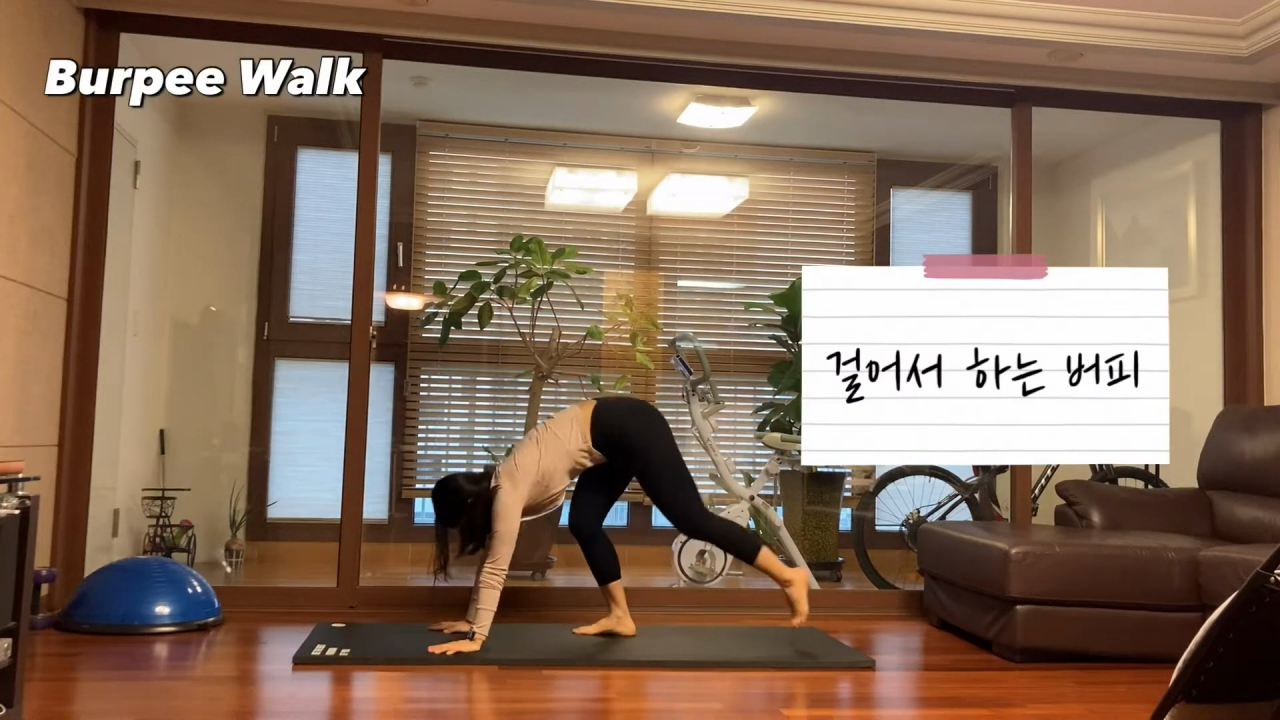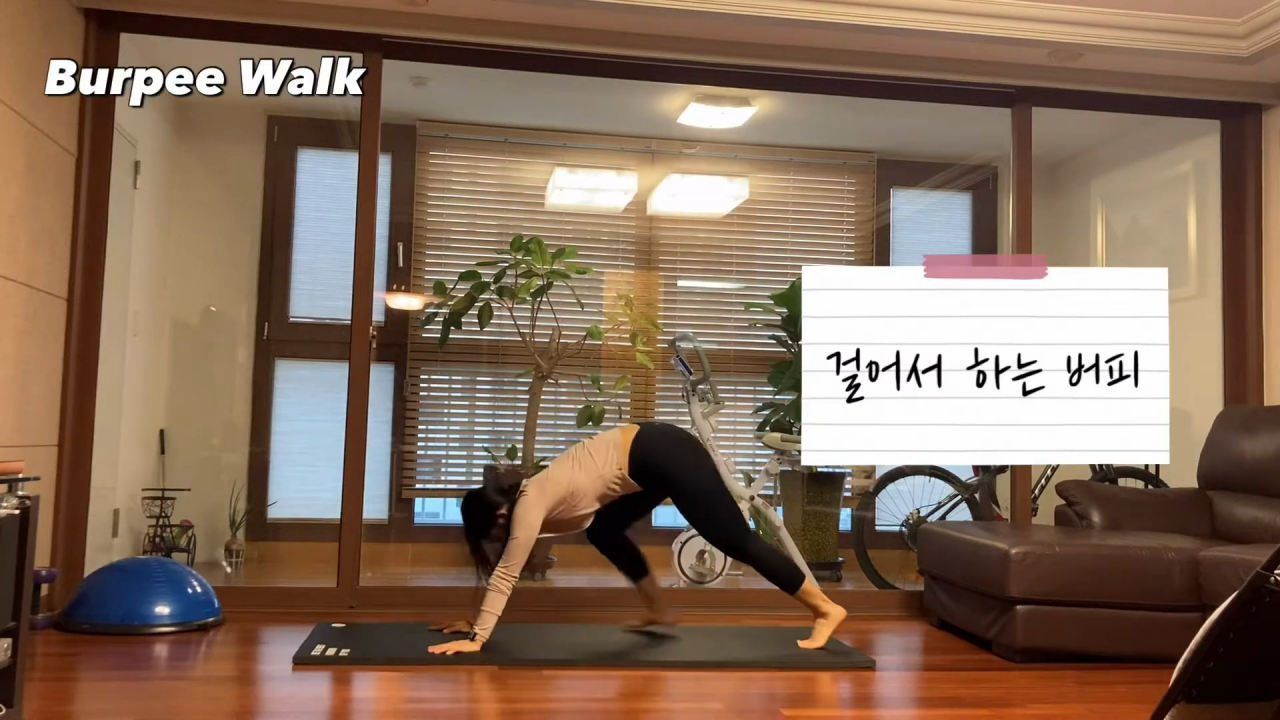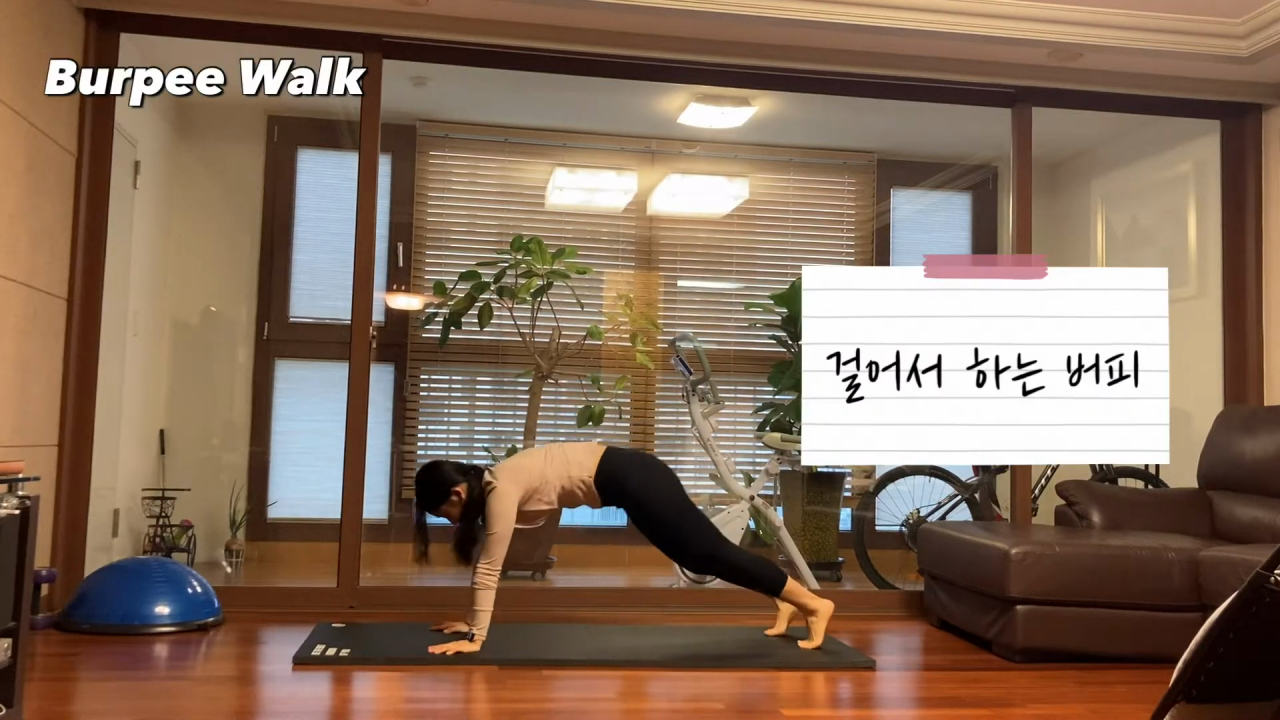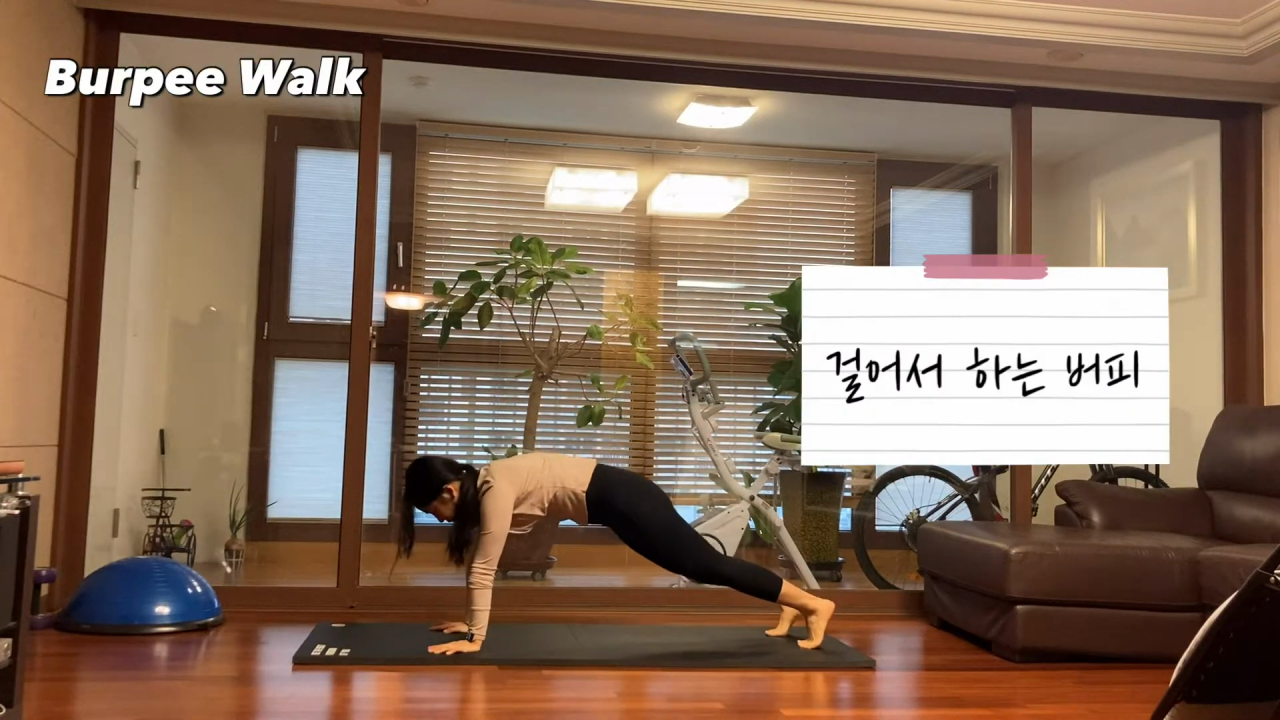
dt=0.4s
person 1, frame 1
left shoulder: (506, 495)
right shoulder: (493, 488)
left elbow: (496, 569)
right elbow: (493, 563)
left wrist: (475, 637)
right wrist: (472, 621)
left hip: (632, 426)
right hip: (616, 429)
left knee: (691, 519)
right knee: (583, 523)
left ankle: (789, 578)
right ankle: (619, 616)
person 1, frame 2
left shoulder: (529, 504)
right shoulder: (528, 499)
left elbow: (506, 575)
right elbow: (506, 573)
left wrist: (476, 638)
right wrist: (475, 623)
left hip: (665, 456)
right hip: (654, 451)
left knee: (737, 541)
right knee: (603, 529)
left ankle: (826, 609)
right ankle: (657, 608)
person 1, frame 3
left shoulder: (500, 490)
right shoulder: (492, 484)
left elbow: (489, 569)
right elbow: (487, 566)
left wrist: (475, 637)
right wrist: (472, 622)
left hip: (631, 480)
right hip: (627, 477)
left knee: (713, 552)
right knee: (697, 558)
left ankle: (813, 606)
right ankle: (784, 600)
person 1, frame 4
left shoulder: (494, 490)
right shoulder: (483, 485)
left elbow: (484, 568)
right elbow: (478, 565)
left wrist: (475, 638)
right wrist: (470, 621)
left hip: (620, 499)
right hip: (614, 499)
left knee: (707, 564)
right knee: (703, 564)
left ankle: (813, 604)
right ankle: (789, 605)
